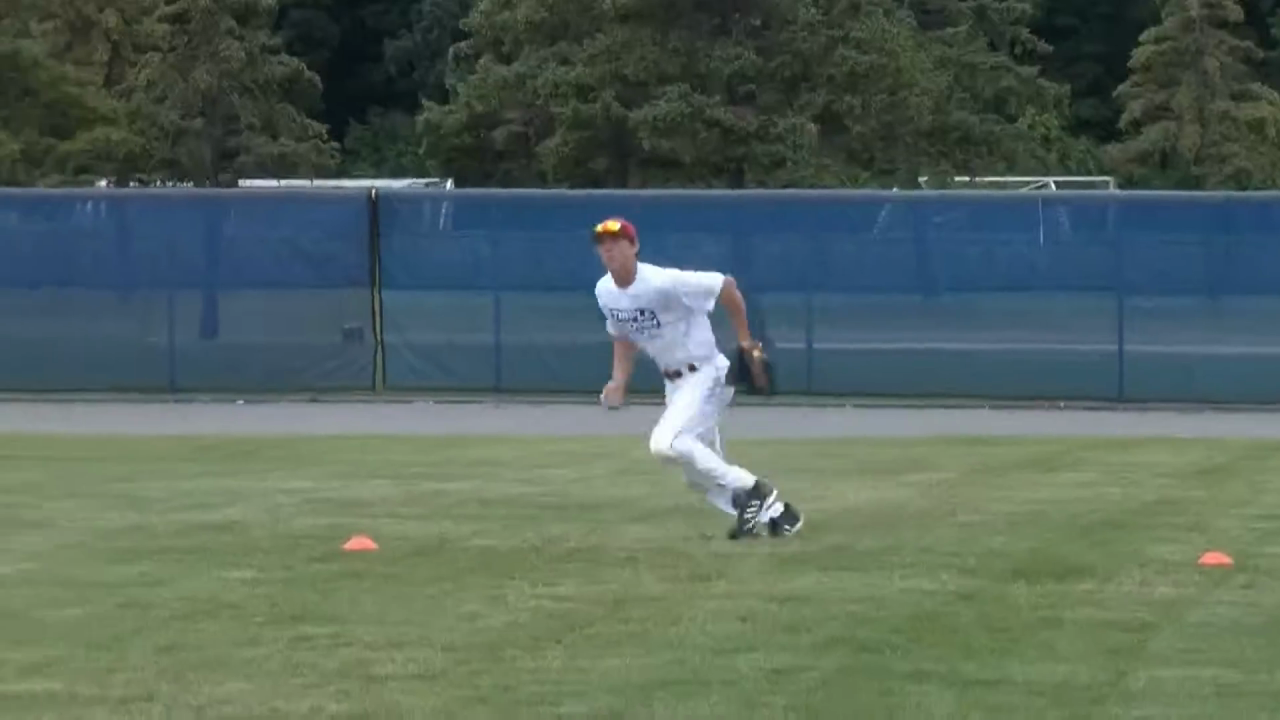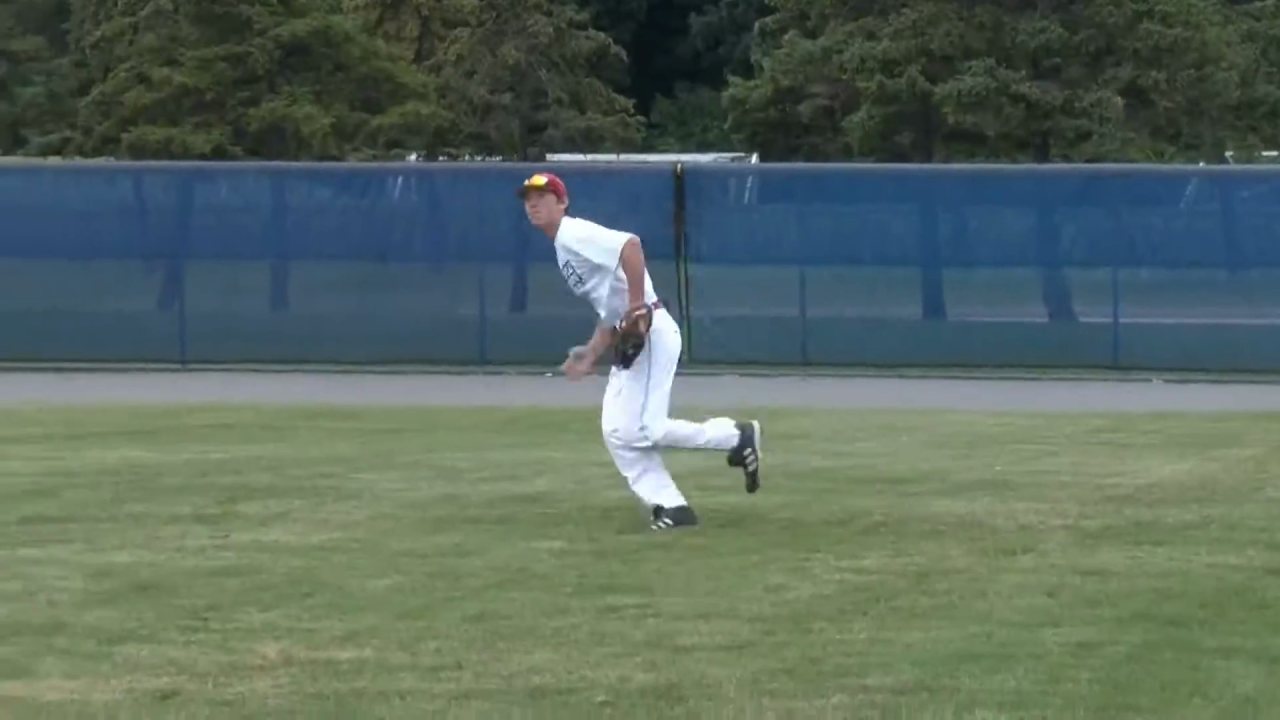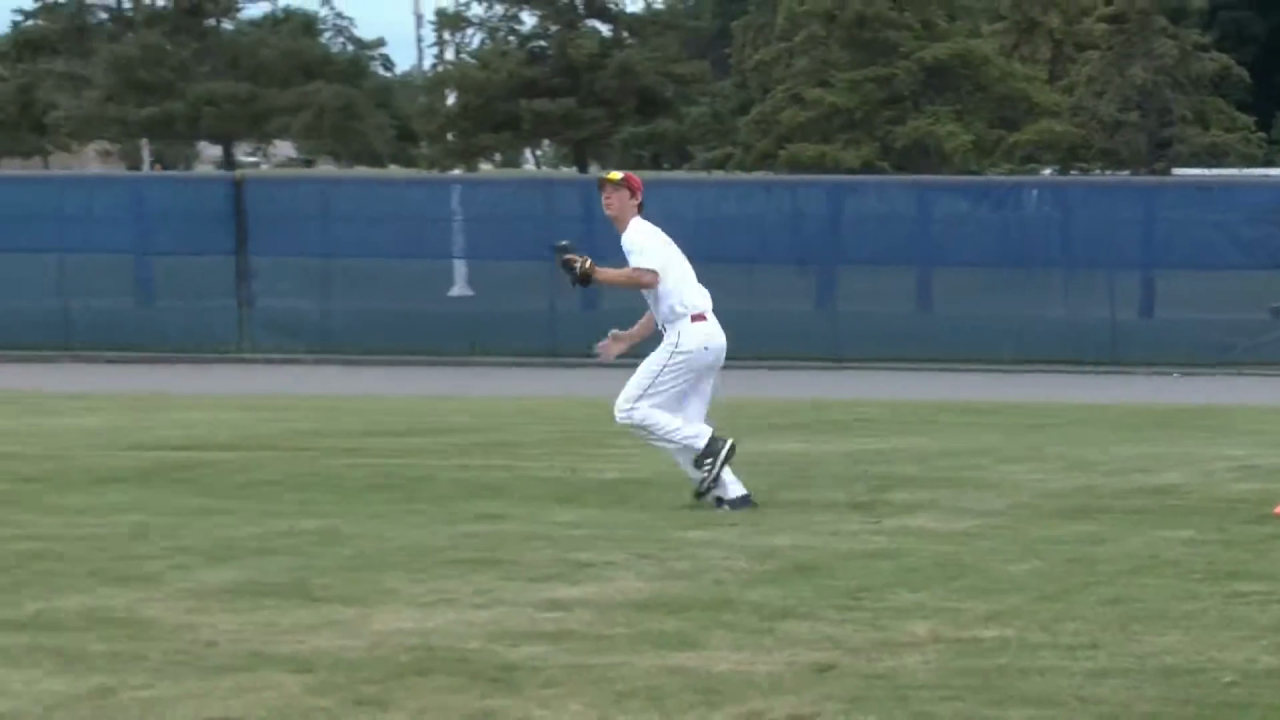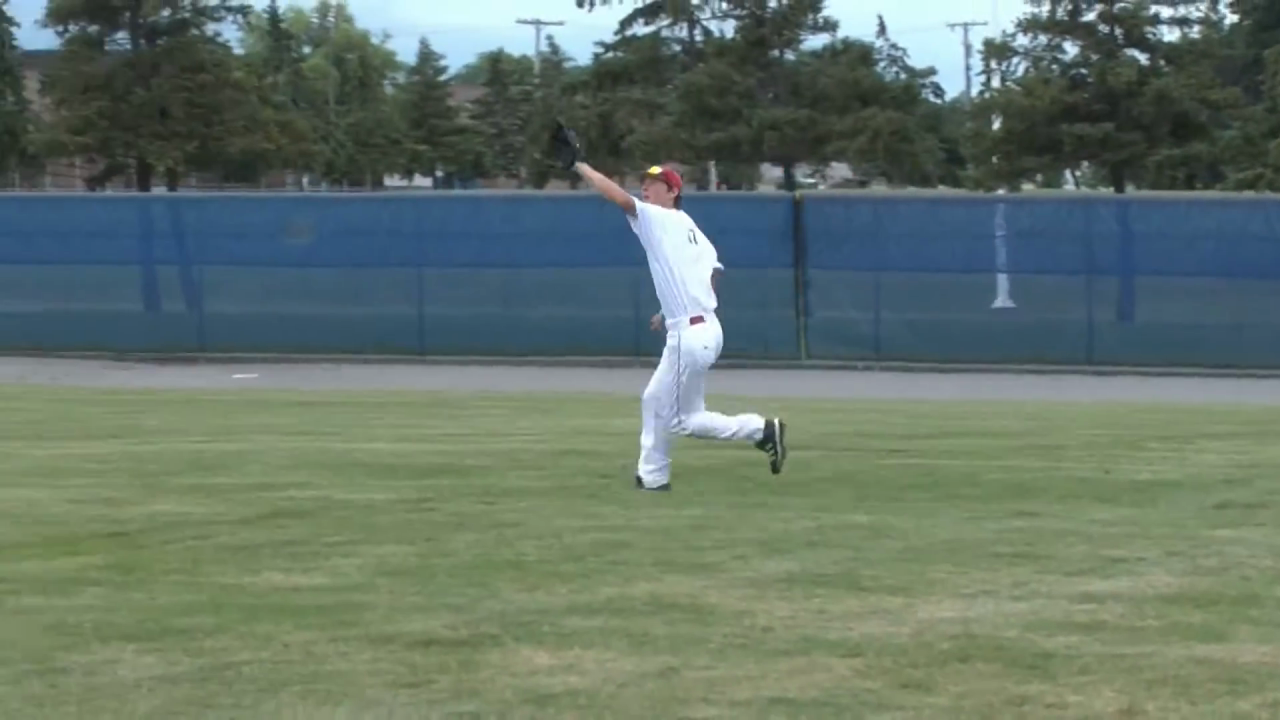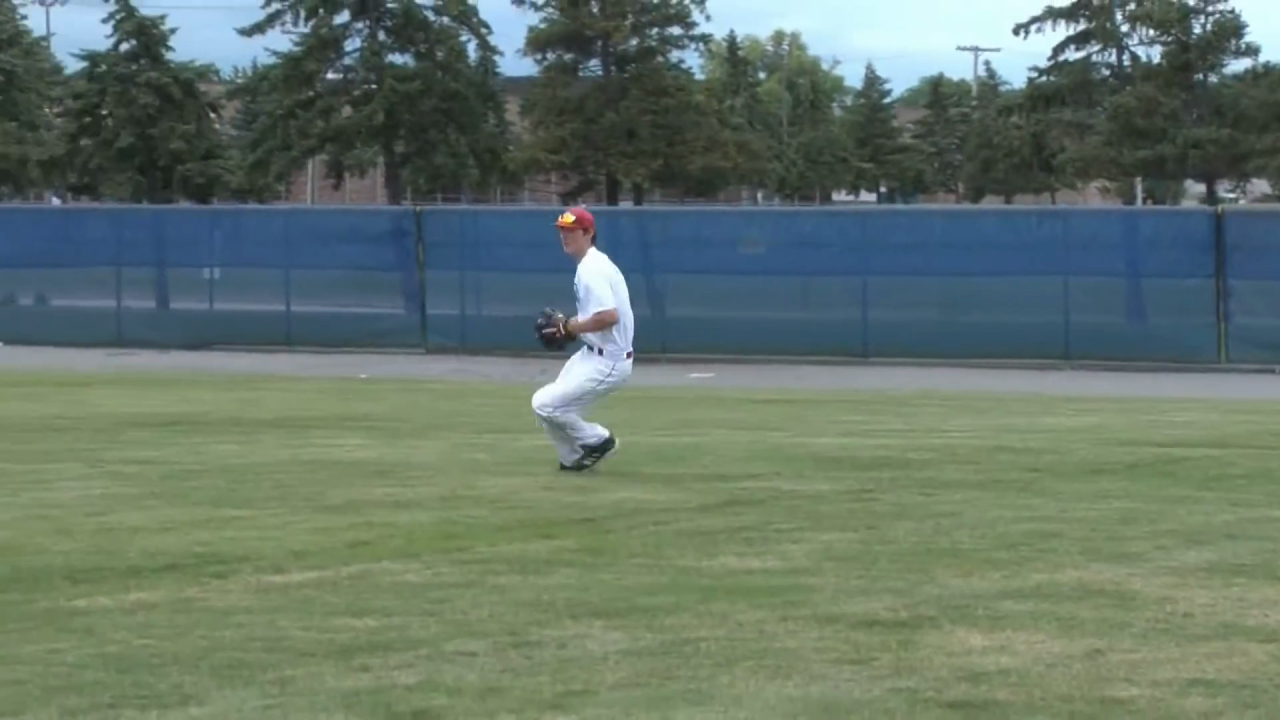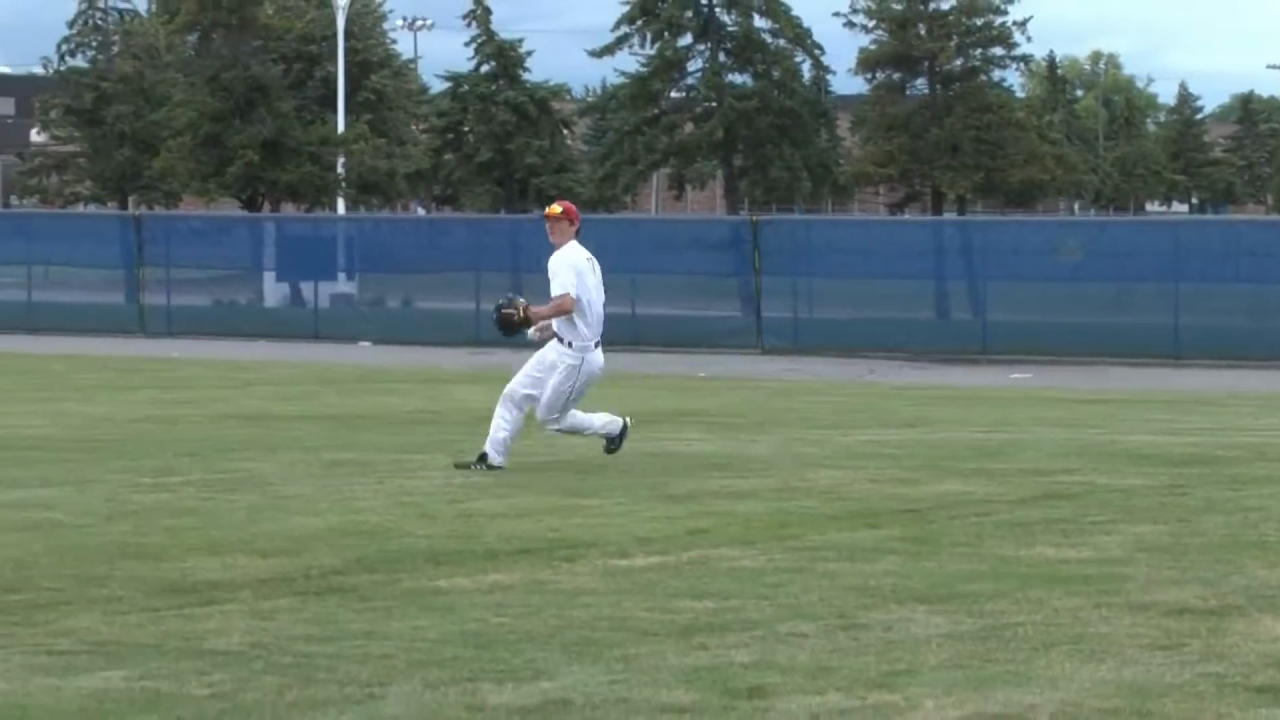
dt=0.5s
person 1, frame 1
left shoulder: (663, 282)
right shoulder: (603, 289)
left elbow: (727, 286)
left wrist: (745, 342)
right wrist: (618, 381)
left hip: (705, 375)
right hip: (676, 383)
left knee: (668, 445)
right knee: (699, 468)
left ankle: (748, 490)
right ankle: (775, 514)
person 1, frame 2
left shoulder: (575, 234)
right shoulder: (564, 243)
left elbow: (631, 245)
left wrist: (637, 309)
right wrist: (592, 355)
left hip: (651, 334)
left knee: (637, 432)
right knee: (617, 432)
left ankle: (735, 436)
right ankle: (671, 507)
person 1, frame 3
left shoulder: (638, 234)
right shoulder: (647, 235)
left elbow: (646, 277)
left wrist: (592, 272)
right wrist: (630, 338)
left hip: (691, 336)
right hip: (704, 334)
left knee: (630, 410)
right knee: (683, 423)
left ankle: (708, 445)
right ankle: (731, 494)
person 1, frame 4
left shoulder: (658, 219)
right shoulder: (691, 230)
left elbow: (619, 196)
right elbow: (710, 280)
left wrist: (578, 164)
left hip: (690, 338)
right hip: (701, 331)
left knee: (684, 422)
right knee: (654, 404)
left ankle: (760, 429)
right ankle: (653, 478)
person 1, frame 5
left shoulder: (592, 269)
right shoulder: (594, 263)
left elbow: (610, 316)
right elbow: (607, 314)
left wrist: (568, 326)
right wrist: (576, 325)
left hip: (608, 363)
right hip: (592, 354)
left knee: (545, 405)
right knee: (554, 405)
left ankle: (596, 440)
right ankle: (576, 457)
person 1, frame 6
left shoulder: (563, 258)
right shoulder: (586, 257)
left elbow: (566, 304)
right elbow: (586, 304)
left wrist: (530, 313)
right wrist: (551, 324)
left hip: (577, 356)
right hip: (559, 348)
left knee: (550, 417)
right knee: (514, 396)
left ankle: (612, 427)
right ankle: (493, 457)
